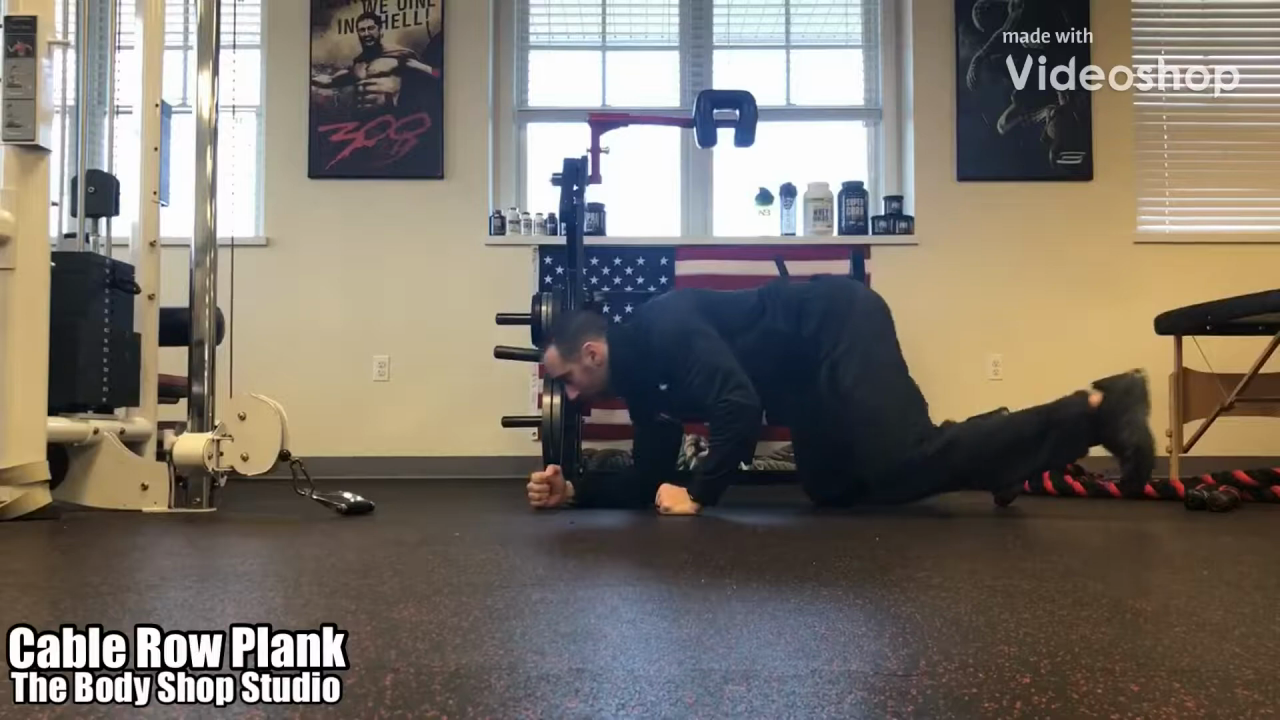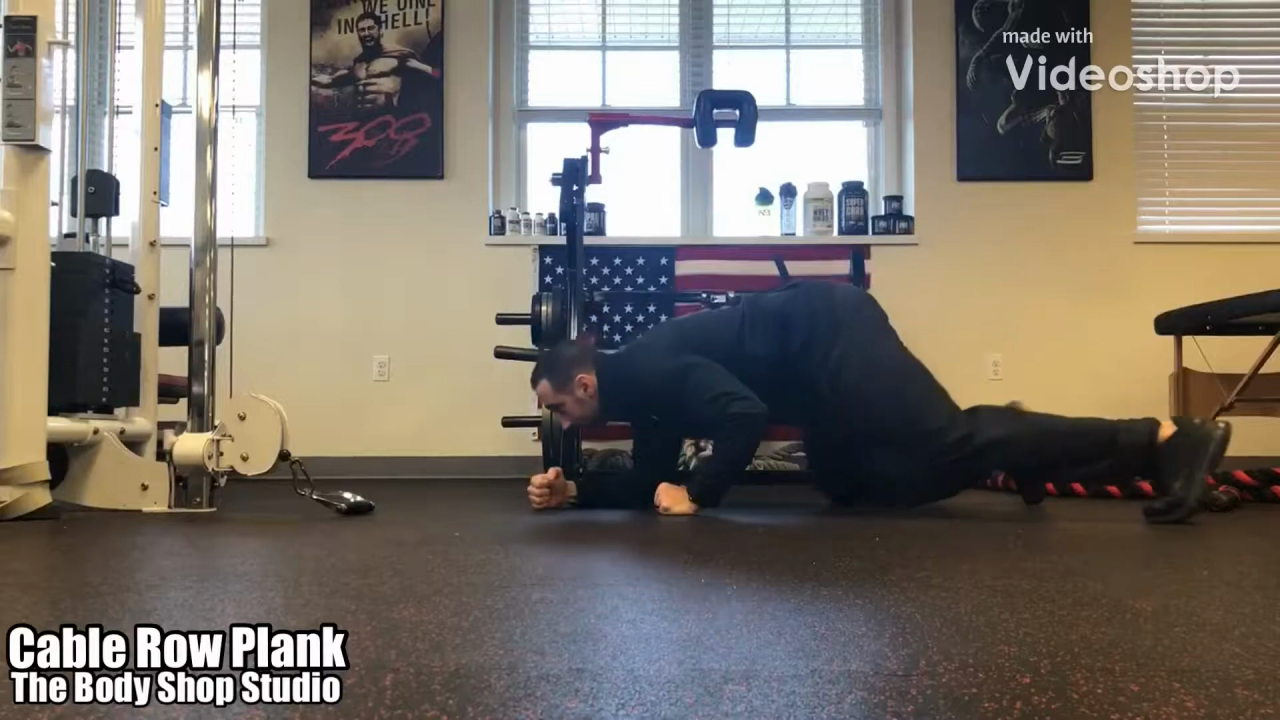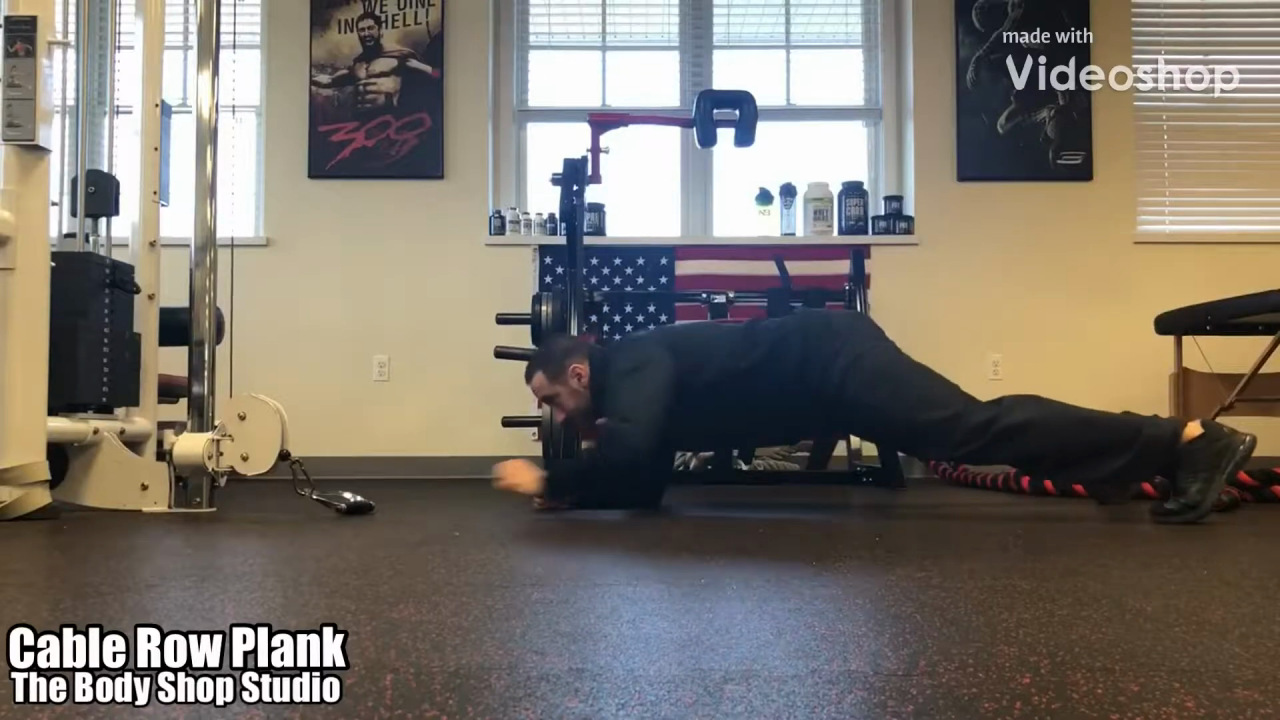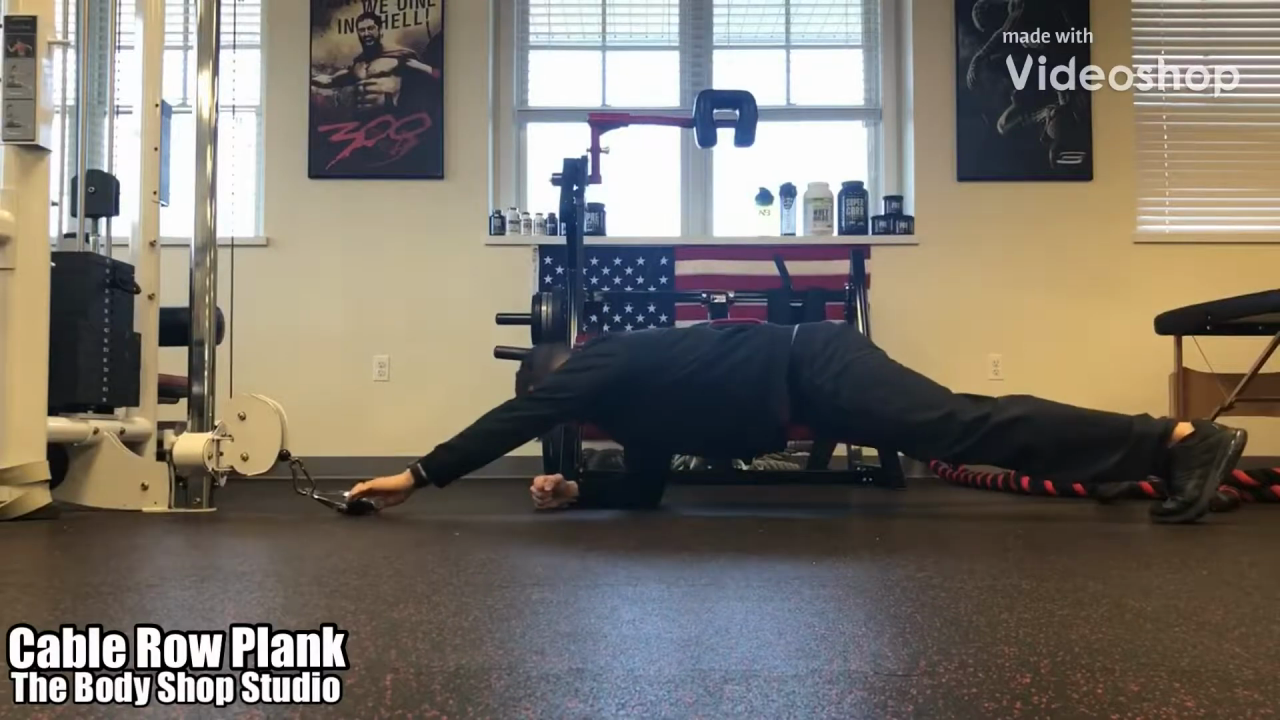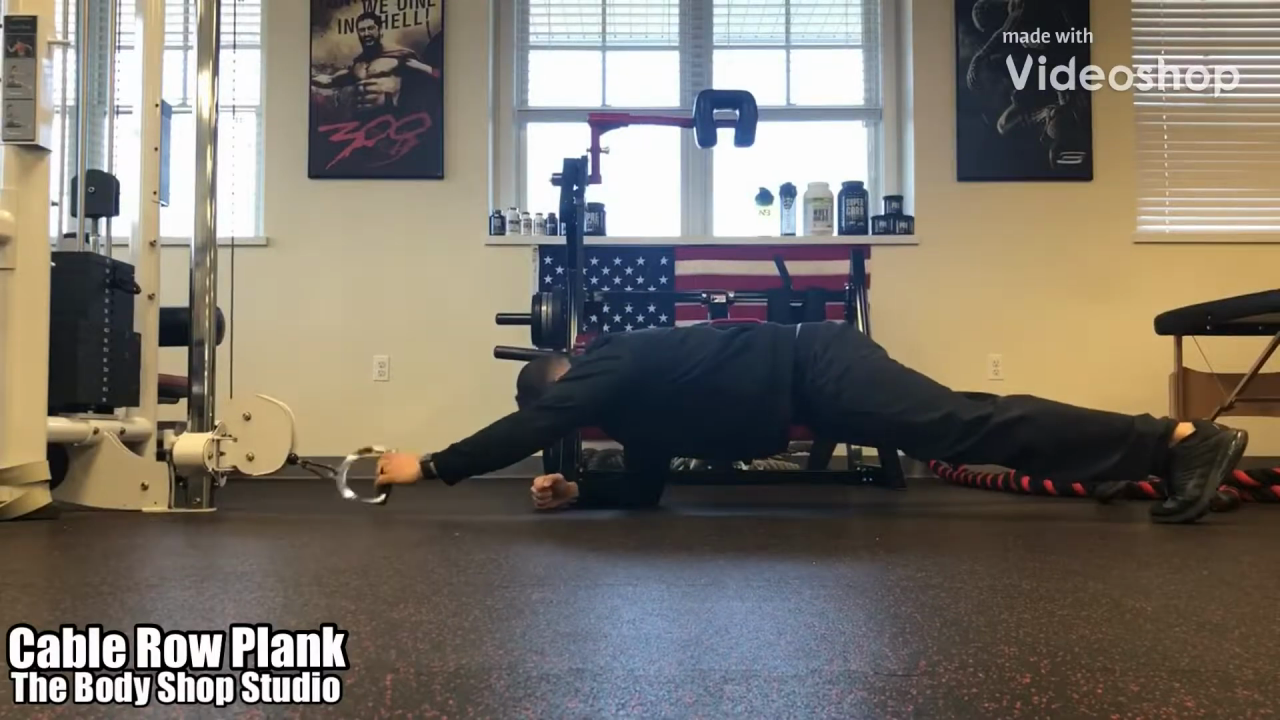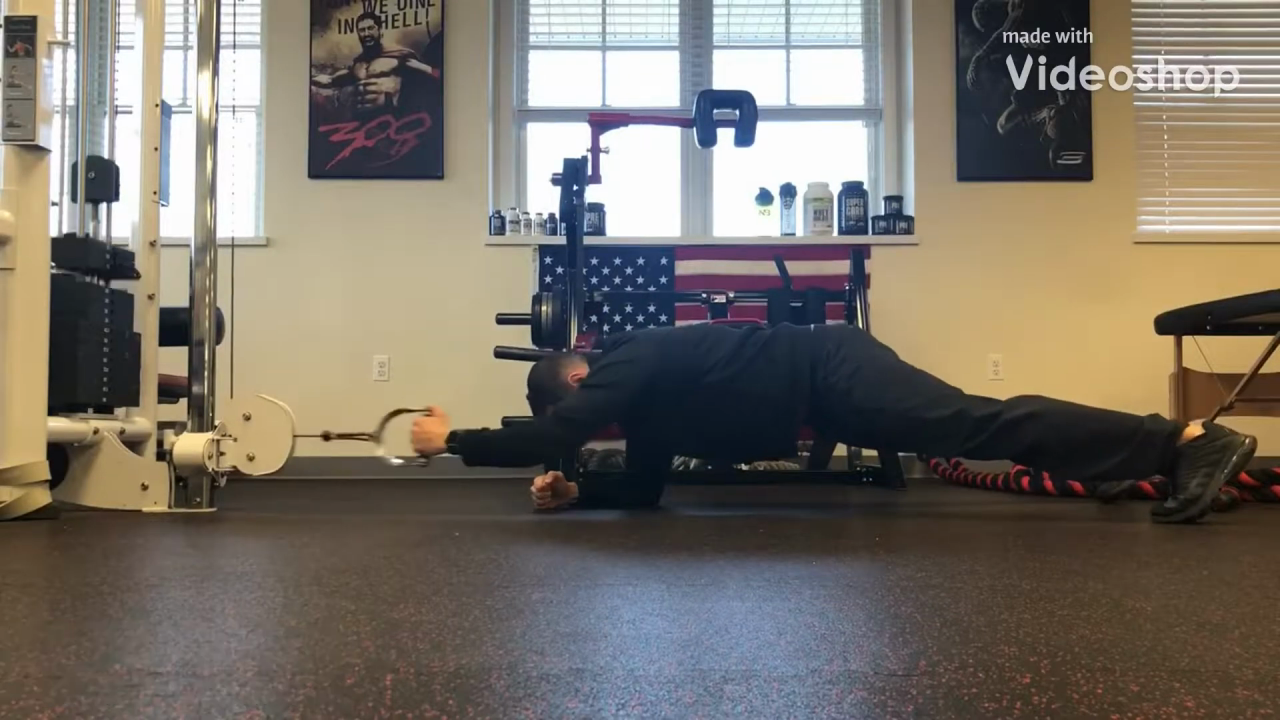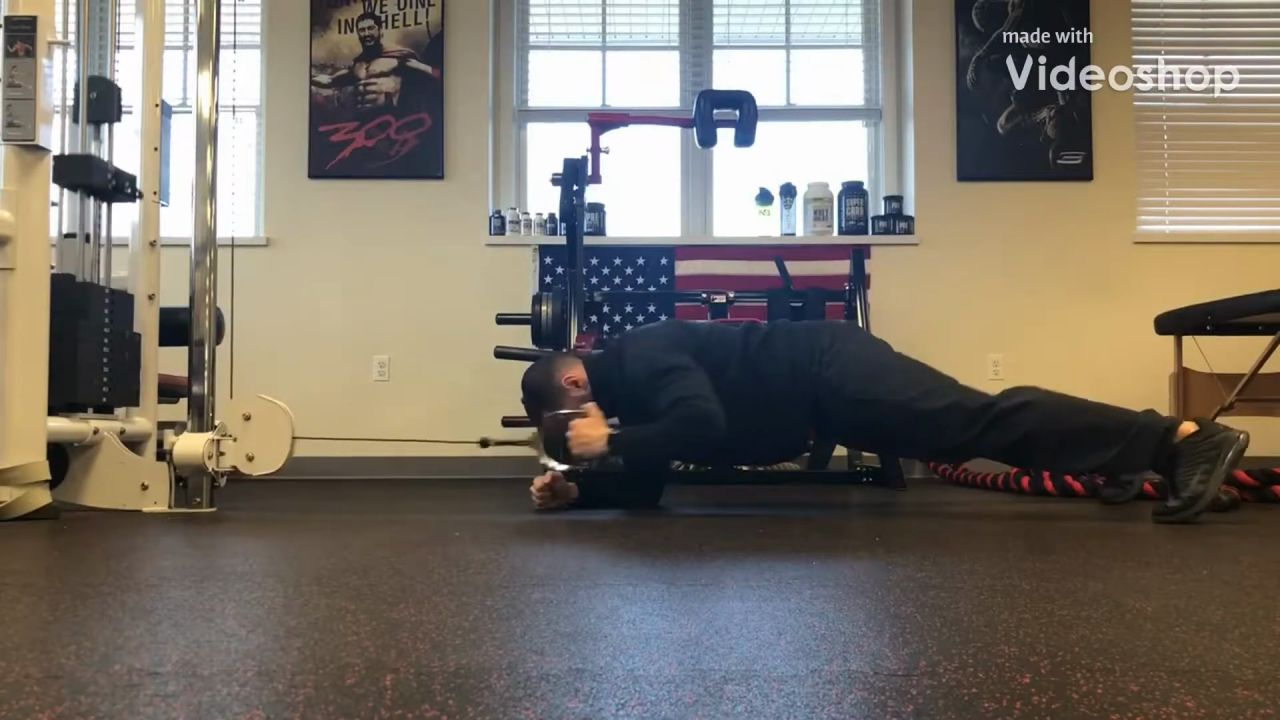
dt=0.4s
person 1, frame 1
left shoulder: (663, 326)
right shoulder: (644, 383)
left elbow: (741, 406)
right elbow: (650, 480)
left wrist: (699, 495)
right wrist: (575, 491)
left hip: (839, 325)
right hip: (814, 372)
left knee: (907, 467)
right knee: (832, 489)
left ankle: (1096, 407)
right ankle: (988, 448)
person 1, frame 2
left shoulder: (650, 366)
right shoulder: (640, 394)
left elbow: (746, 415)
right elbow: (651, 481)
left wrist: (696, 496)
right wrist: (574, 491)
left hip: (830, 330)
right hip: (821, 355)
left knee: (948, 444)
right knee: (848, 485)
left ankle: (1162, 440)
right ankle: (1002, 439)
person 1, frame 3
left shoulder: (633, 361)
right shoulder: (638, 376)
left elbow: (630, 446)
right elbow: (644, 484)
left wrist: (549, 478)
right wrist: (560, 484)
left hip: (831, 357)
right hip: (823, 372)
left knee: (973, 429)
right knee: (970, 427)
left ankle: (1188, 440)
right ankle: (1156, 446)
person 1, frame 4
left shoulder: (602, 365)
right shoulder: (630, 399)
left elbow: (518, 418)
right elbow: (644, 490)
left wrist: (415, 475)
right wrist: (575, 491)
left hip: (812, 369)
right hip: (809, 385)
left knee: (963, 429)
right knee: (961, 430)
left ankle: (1176, 441)
right ankle: (1160, 447)
person 1, frame 5
left shoulder: (610, 366)
right shoulder: (631, 399)
left elbow: (531, 426)
right elbow: (646, 489)
left wrist: (428, 466)
right wrist: (577, 491)
left hip: (817, 369)
right hip: (811, 384)
left knee: (963, 428)
right knee: (962, 431)
left ankle: (1178, 439)
right ankle: (1160, 447)
person 1, frame 6
left shoulder: (623, 366)
right shoulder: (641, 392)
left elbow: (554, 433)
right elbow: (645, 489)
left wrist: (452, 439)
right wrist: (576, 492)
left hip: (830, 372)
right hip: (823, 389)
left knee: (978, 425)
right knee: (971, 430)
left ankle: (1185, 441)
right ankle: (1157, 450)
person 1, frame 7
left shoulder: (642, 358)
right shoulder: (624, 387)
left elbow: (705, 425)
right elbow: (644, 488)
left wrist: (609, 441)
right wrist: (576, 489)
left hip: (830, 367)
right hip: (823, 394)
left knee: (974, 418)
right knee: (960, 436)
left ankle: (1180, 437)
right ankle: (1134, 450)
